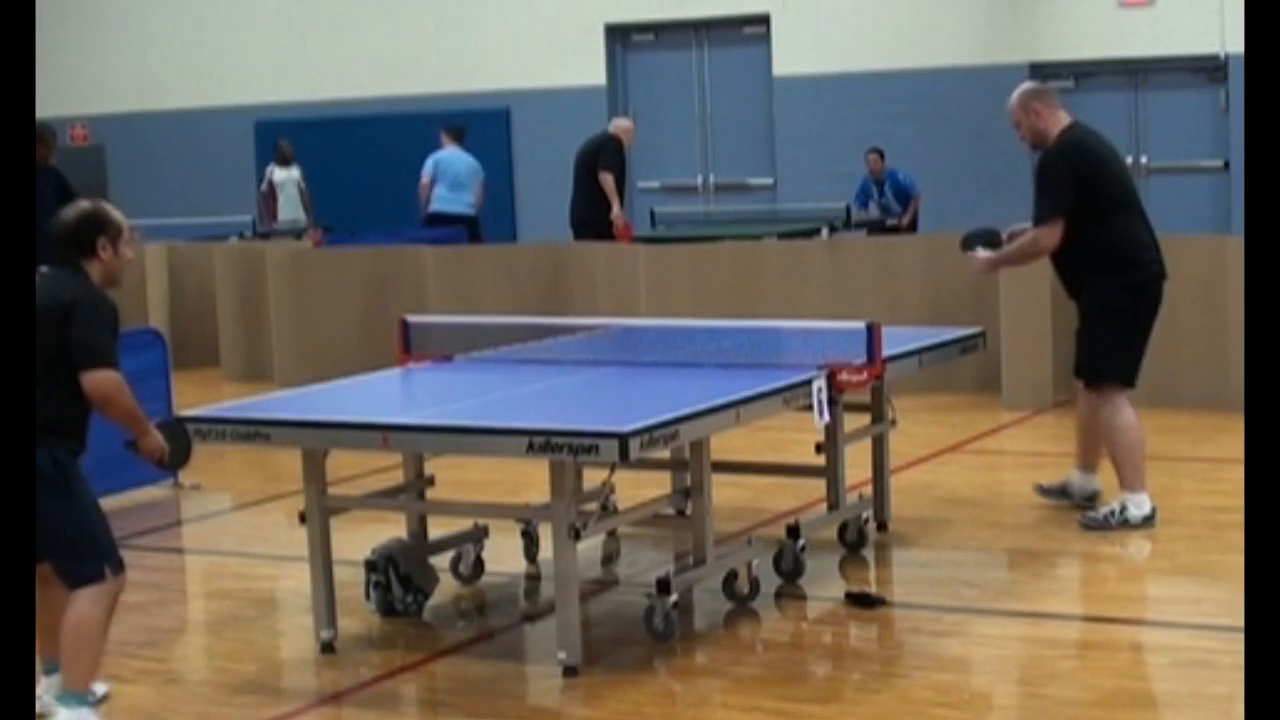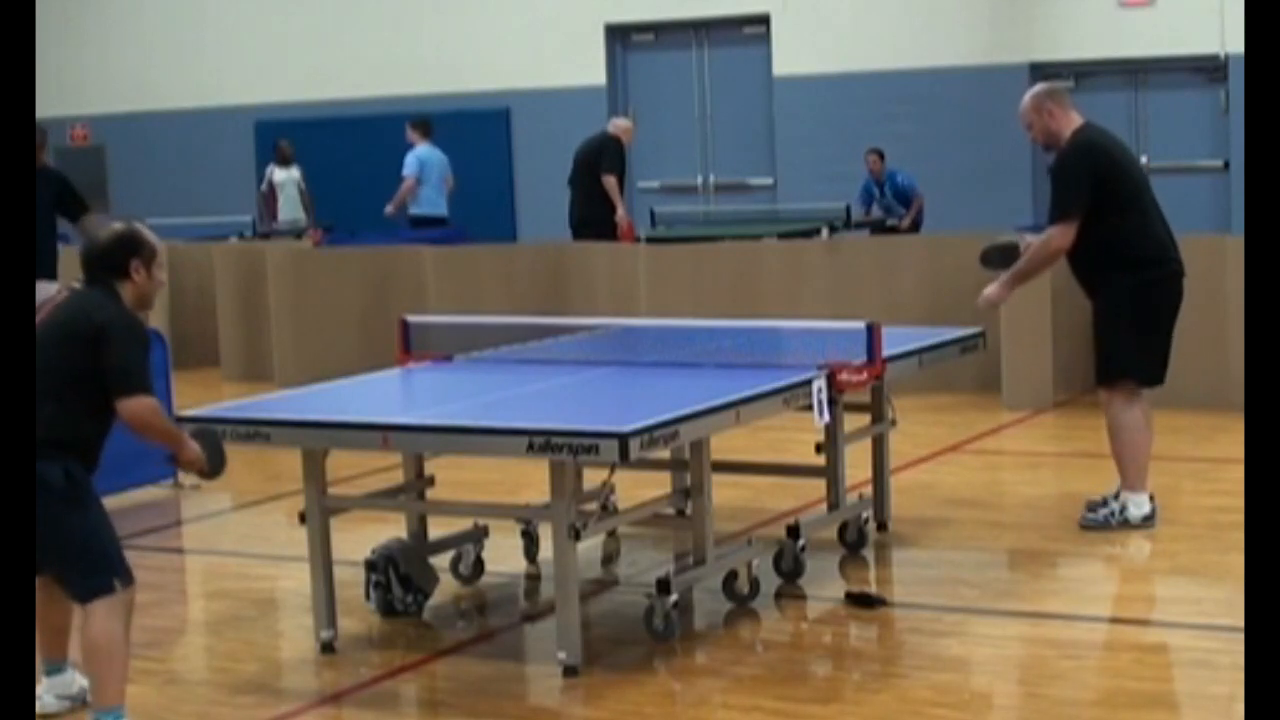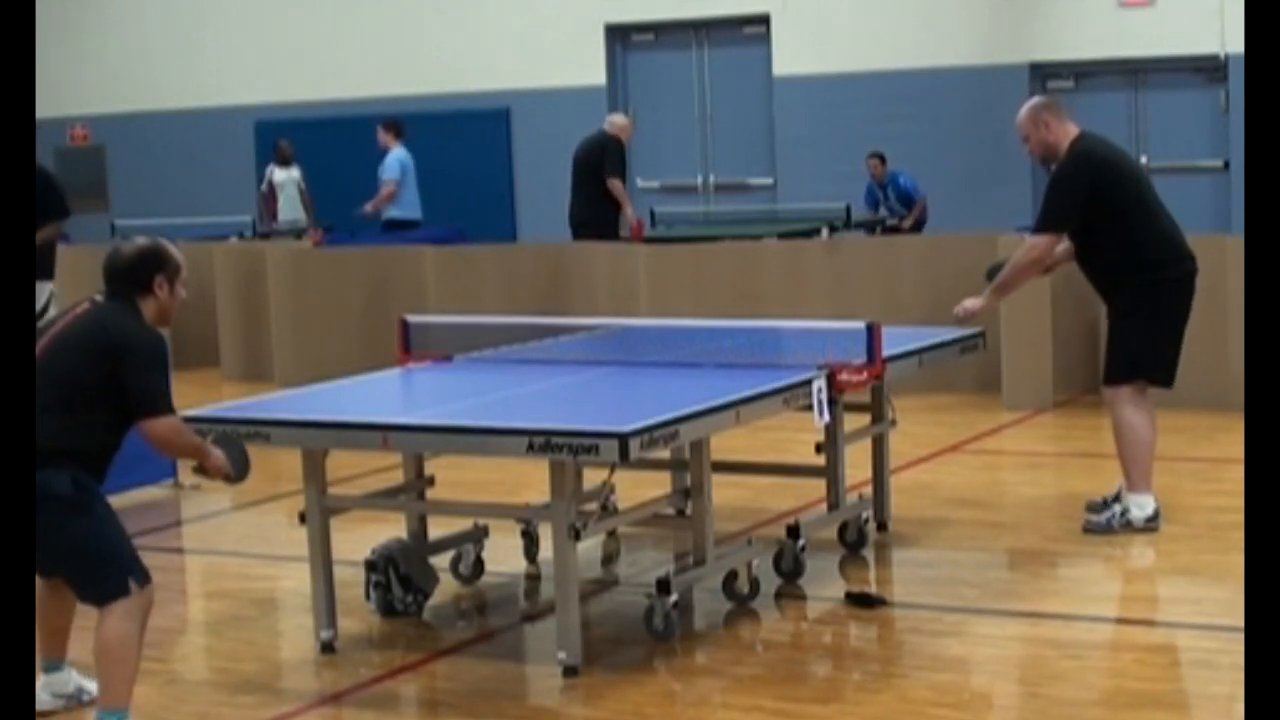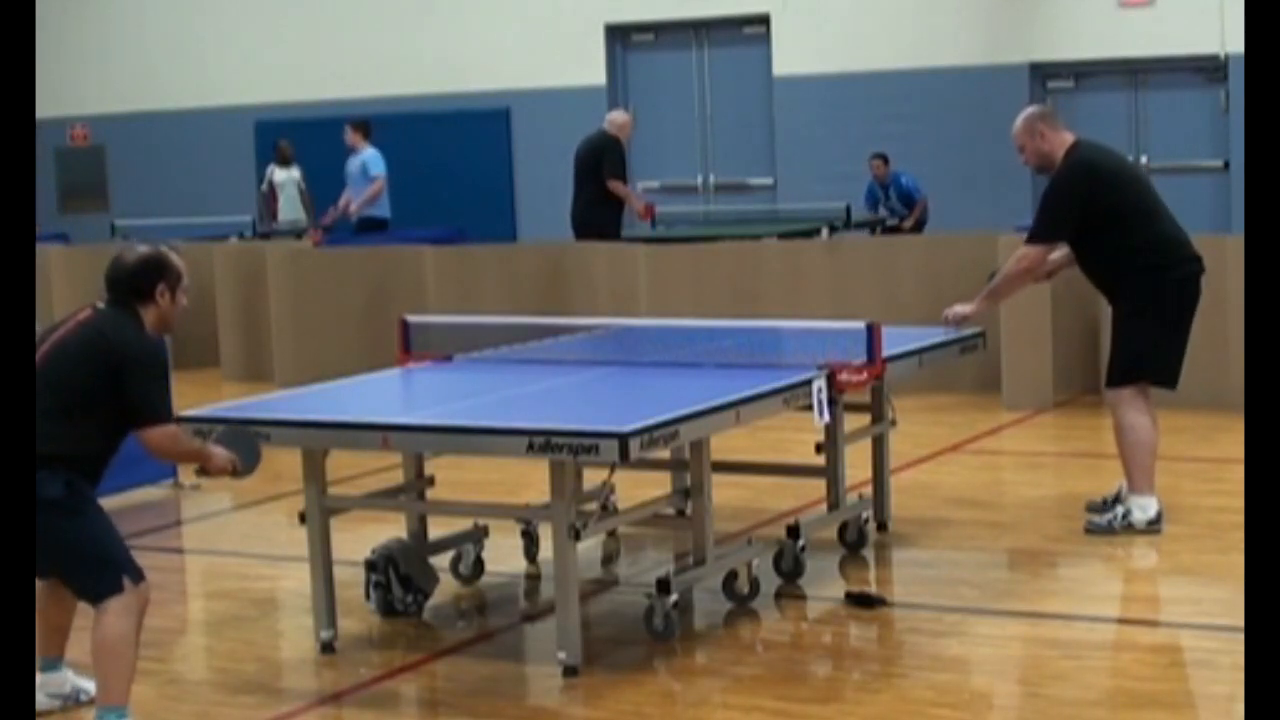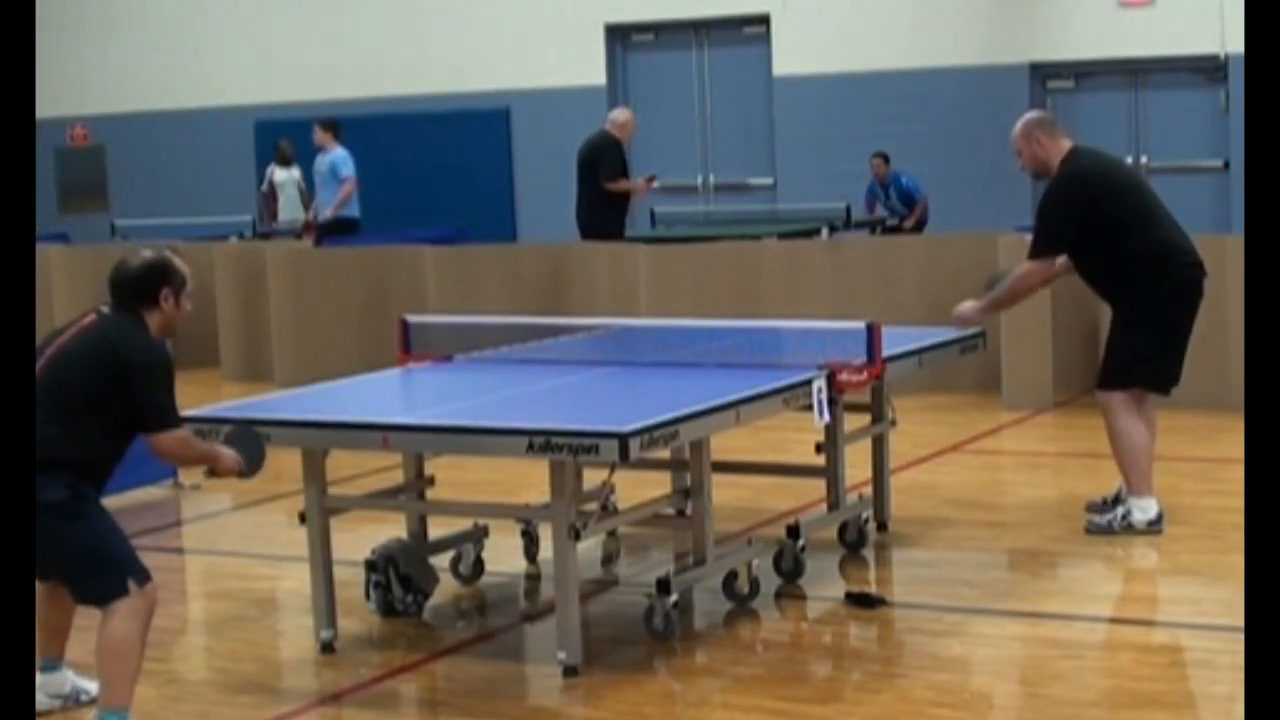
dt=1s
person 1, frame 1
left shoulder: (47, 289)
right shoulder: (87, 301)
right elbow: (100, 384)
right wrist: (145, 432)
left hip: (41, 452)
right hip: (43, 456)
left knee: (51, 565)
right knee: (99, 576)
person 1, frame 2
left shoulder: (68, 308)
right shoulder: (118, 323)
right elbow: (136, 409)
right wrist: (181, 444)
left hip: (45, 463)
right hip: (48, 469)
left knee: (58, 569)
right knee: (108, 591)
person 1, frame 3
left shoulder: (84, 317)
right shoulder: (138, 338)
right elbow: (159, 428)
right wrist: (206, 453)
left hip: (46, 471)
right hip: (50, 479)
left knee: (63, 568)
right knee: (127, 594)
person 1, frame 4
left shoulder: (87, 325)
right shoulder: (137, 345)
right elbow: (159, 437)
right wrist: (207, 454)
left hip: (46, 475)
right hip: (46, 483)
left knee: (64, 568)
right knee: (122, 591)
person 1, frame 5
left shoulder: (91, 329)
right shoulder: (143, 350)
right elbow: (169, 443)
right wrist: (216, 456)
left hip: (46, 479)
right hip: (49, 488)
left knee: (62, 569)
right knee: (131, 594)
person 2, frame 1
left shoulder: (1060, 157)
right shoulder: (1086, 143)
left elbow: (1047, 240)
left wrist: (995, 259)
right wrist: (1026, 232)
left hip: (1118, 285)
right hip: (1128, 279)
left knee: (1109, 391)
right knee: (1092, 383)
left ankle: (1137, 503)
right ankle: (1083, 482)
person 2, frame 2
left shoulder: (1075, 156)
right shoulder: (1097, 144)
left elbow: (1060, 239)
left wrist: (1007, 283)
right wrist: (1036, 250)
left hip: (1134, 284)
right hip: (1148, 278)
left knee: (1118, 390)
right knee: (1128, 389)
left ankle: (1136, 504)
right ankle: (1133, 491)
person 2, frame 3
left shoulder: (1076, 167)
right shoulder: (1092, 156)
left elbow: (1037, 249)
left wrist: (986, 298)
right wrist: (1055, 259)
left hip: (1151, 284)
right hip: (1156, 280)
left knee: (1123, 390)
right knee: (1132, 388)
left ankle: (1141, 506)
right ankle: (1135, 492)
person 2, frame 4
left shoulder: (1072, 176)
right shoulder: (1089, 163)
left elbow: (1028, 259)
left wrist: (977, 305)
right wrist: (1055, 263)
left hip: (1157, 285)
right hip: (1163, 280)
left knee: (1125, 392)
right knee: (1133, 390)
left ankle: (1143, 507)
right ankle: (1136, 491)
person 2, frame 5
left shoulder: (1067, 186)
right shoulder: (1090, 169)
left elbow: (1033, 274)
left wrist: (982, 309)
right wrist: (1056, 270)
left hip: (1156, 290)
right hip: (1170, 282)
left knee: (1117, 395)
right knee: (1135, 392)
left ankle: (1143, 509)
right ankle: (1135, 492)
